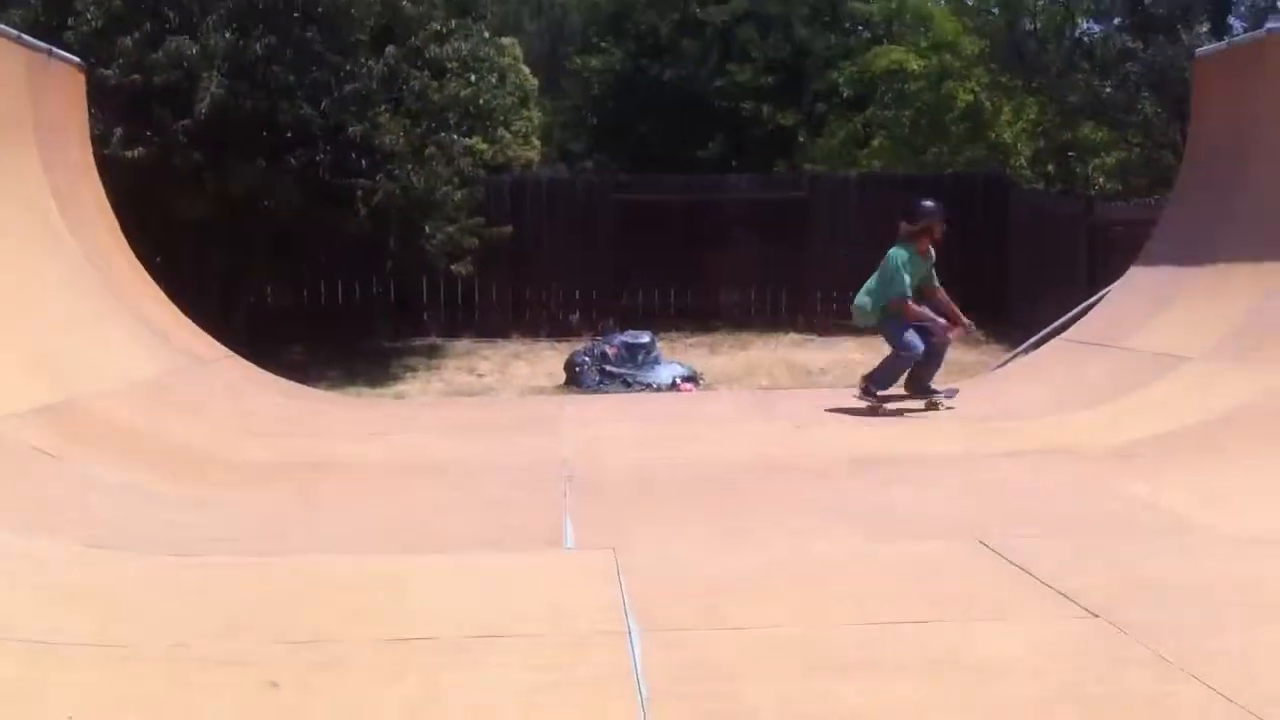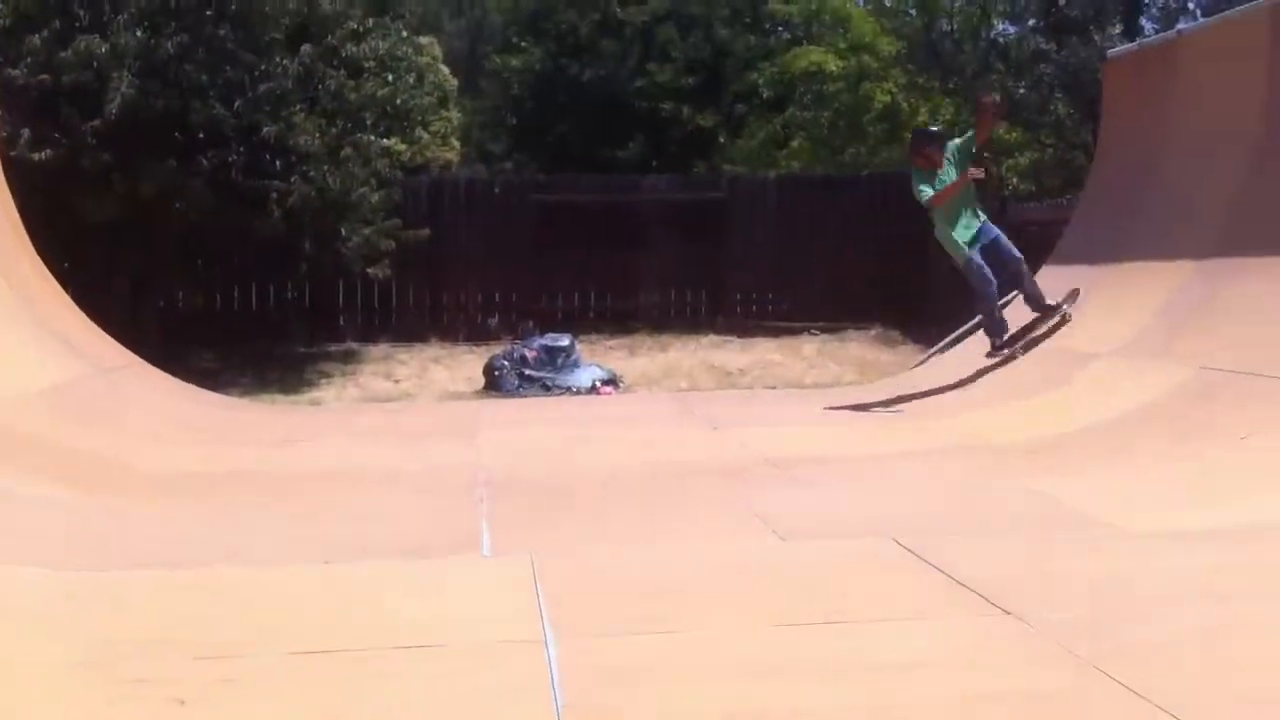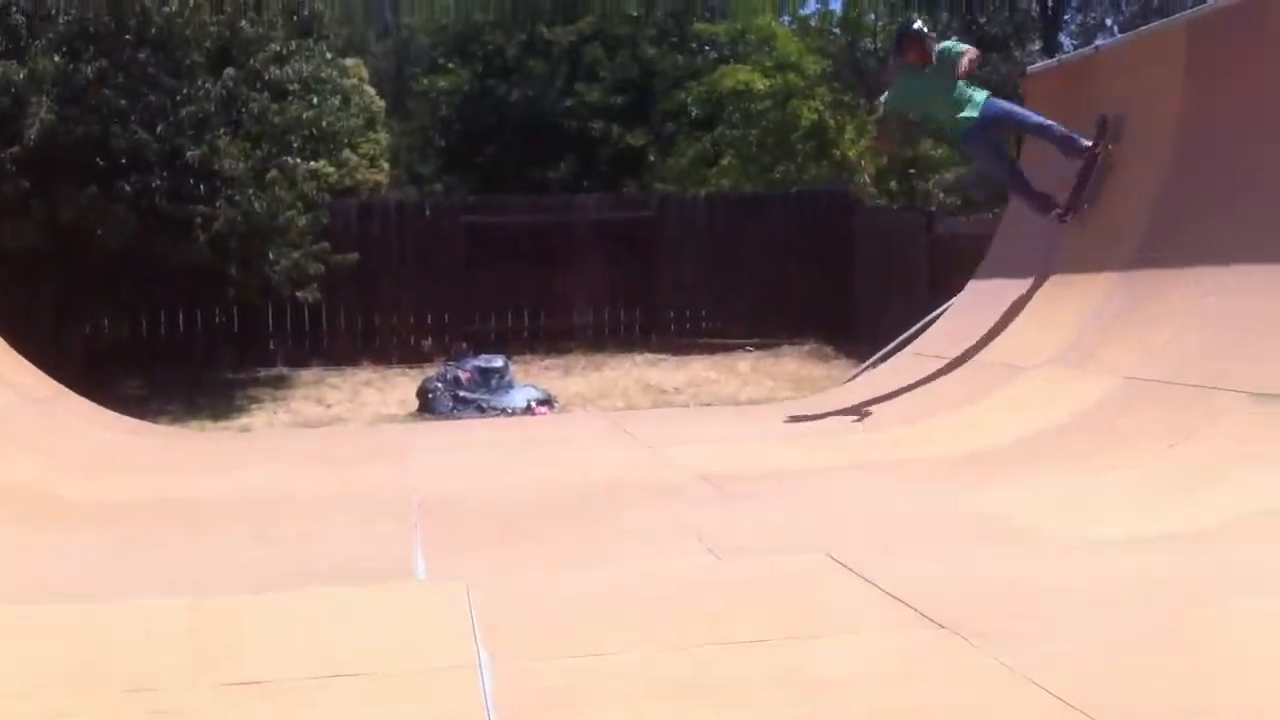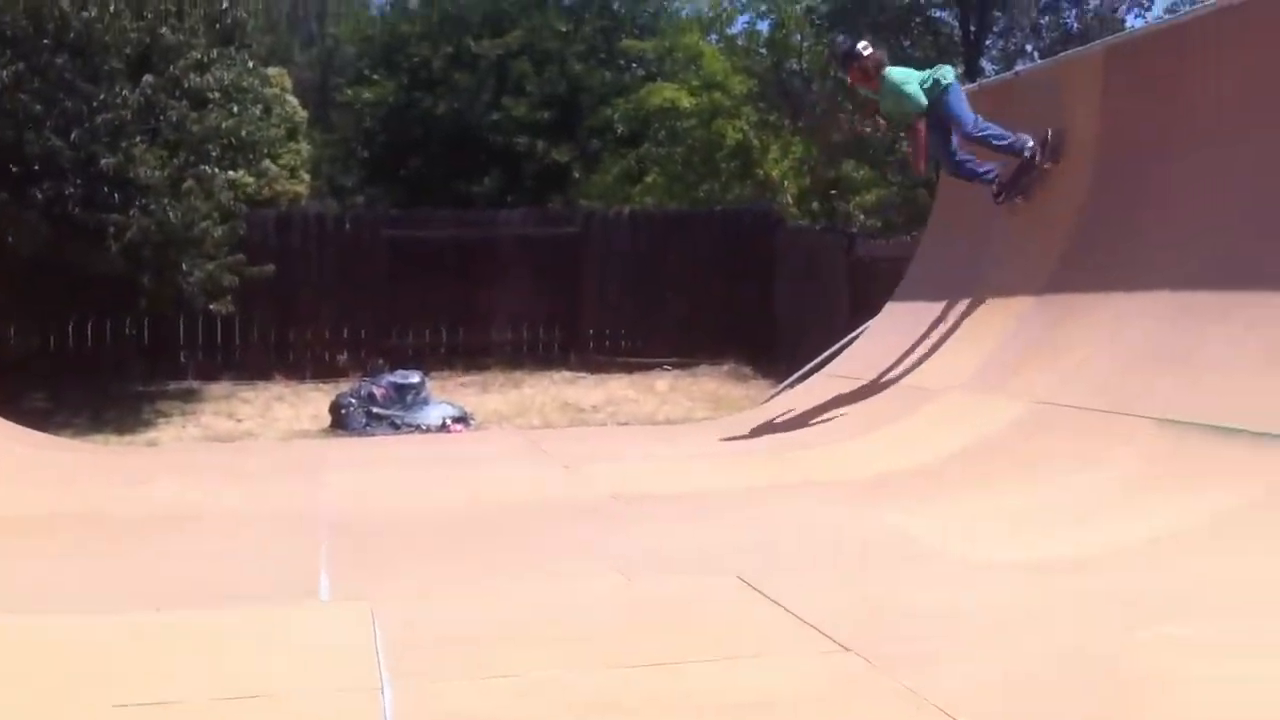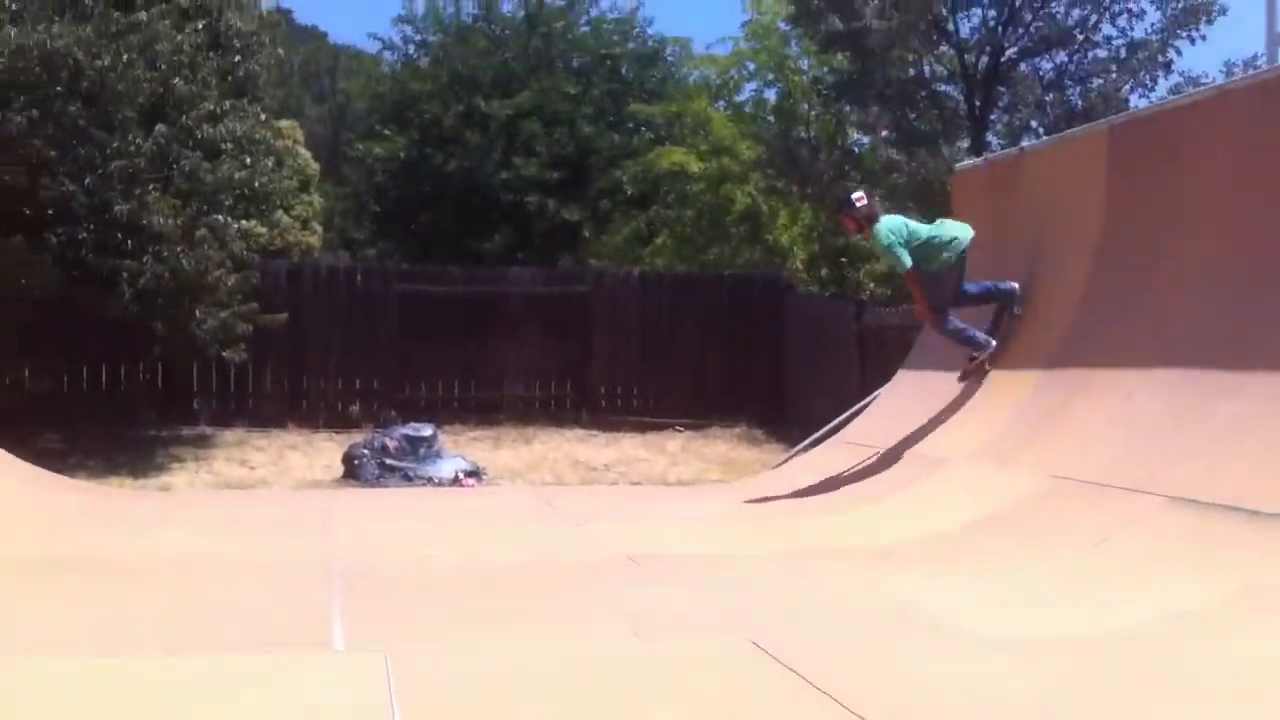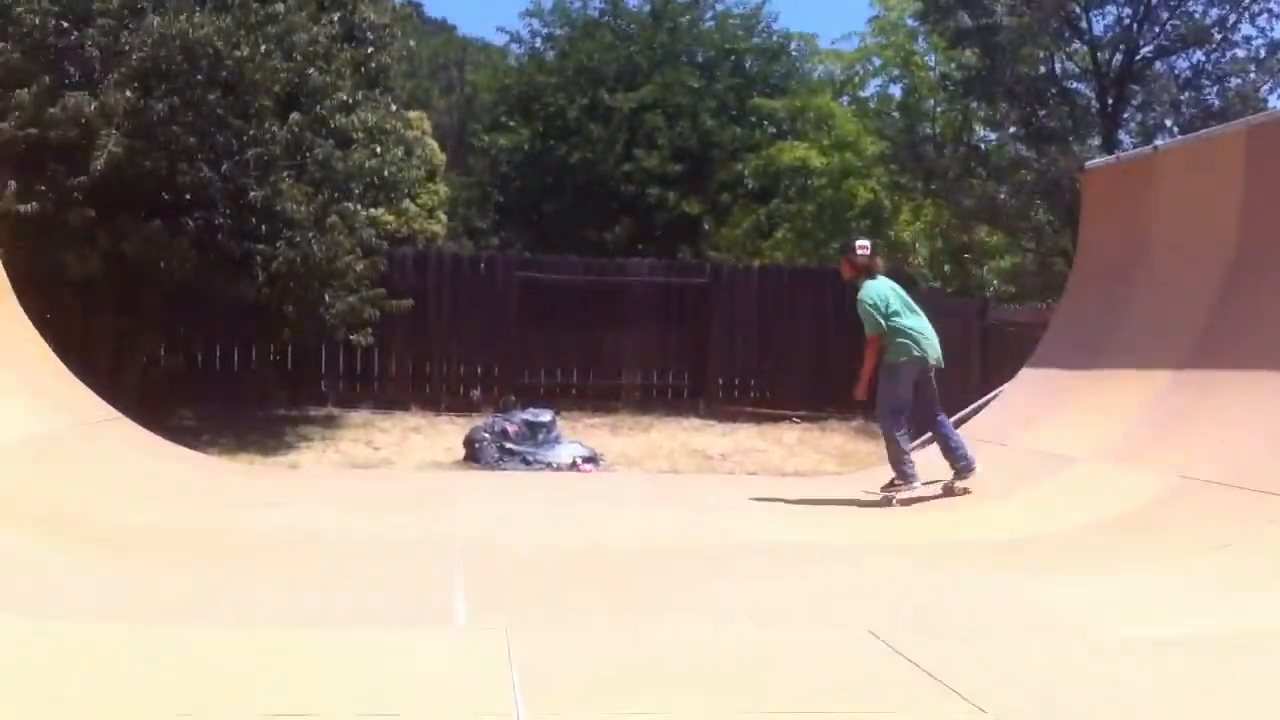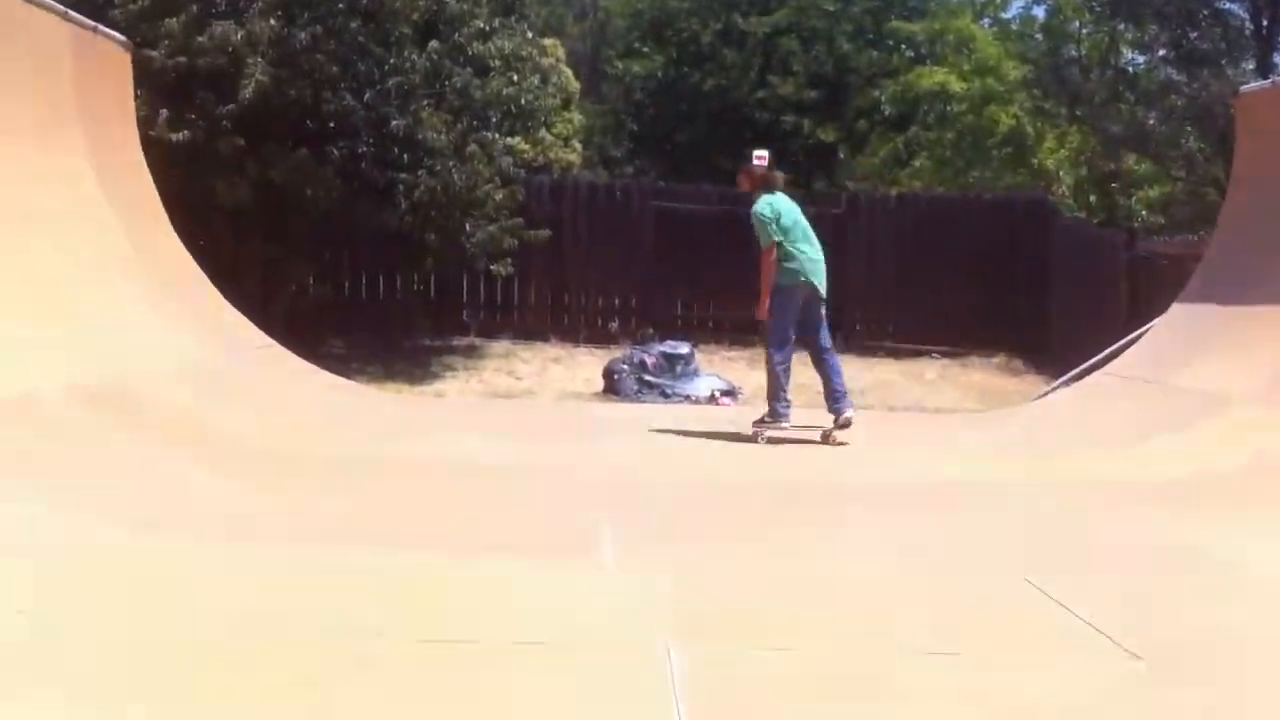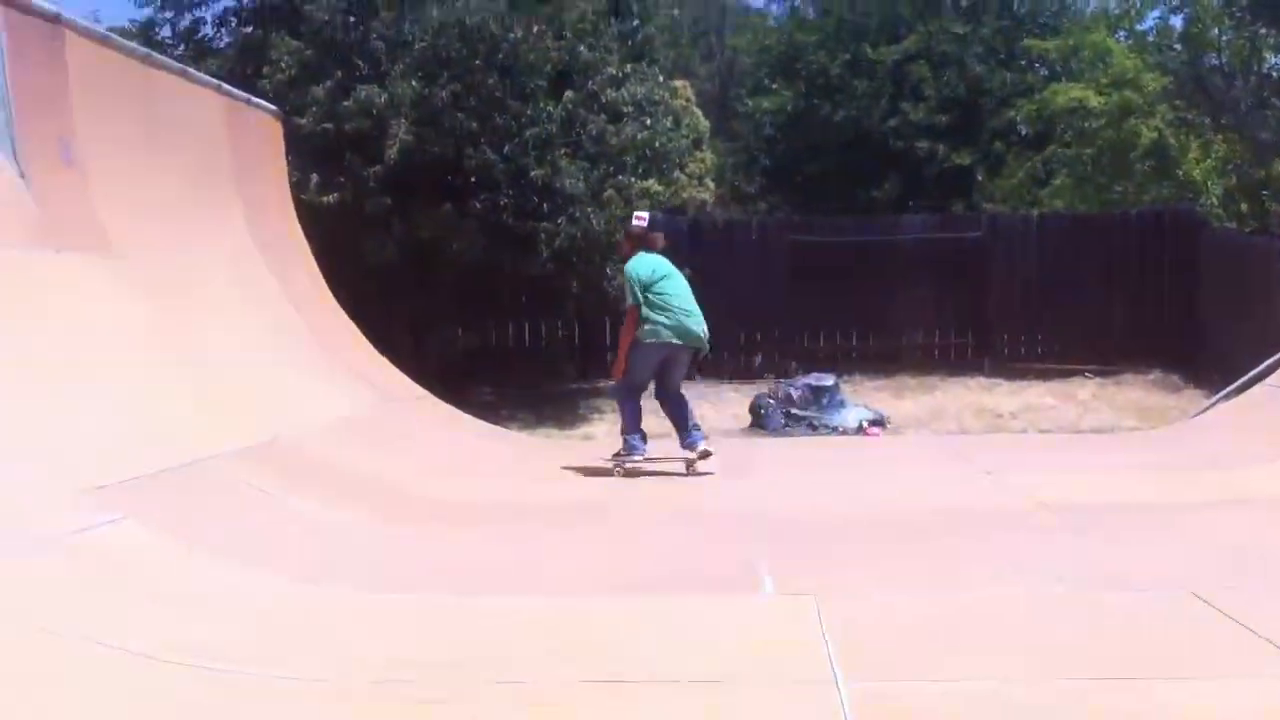
dt=0.3s
person 1, frame 1
left shoulder: (927, 253)
right shoulder: (901, 258)
left elbow: (935, 290)
right elbow: (905, 307)
left wrist: (958, 317)
right wrist: (940, 324)
left hip: (895, 308)
right hip: (875, 311)
left knee: (939, 339)
right knee: (912, 349)
left ankle: (918, 384)
right ankle: (871, 385)
person 1, frame 2
left shoulder: (951, 152)
right shoulder: (920, 179)
left elbow: (981, 134)
right elbow: (933, 203)
left wrist: (987, 111)
right wrist: (960, 182)
left hip: (978, 223)
right hip: (959, 237)
left knee: (1016, 261)
right knee: (987, 287)
left ankle: (1039, 303)
right ankle: (997, 334)
person 1, frame 3
left shoulder: (944, 51)
right shoulder: (902, 85)
left elbow: (972, 52)
right elbow: (887, 114)
left wrist: (965, 60)
right wrist: (884, 137)
left hip: (982, 106)
right hip: (965, 131)
left knee: (1033, 123)
right knee: (1005, 172)
left ankle: (1079, 147)
right ankle: (1048, 205)
person 1, frame 4
left shoulder: (896, 82)
right shoulder: (865, 85)
left elbow: (919, 121)
left wrist: (920, 157)
right wrist: (879, 115)
left hip: (940, 87)
right hip: (927, 110)
left knee: (970, 129)
right knee: (950, 160)
left ankle: (1023, 145)
right ankle: (991, 176)
person 1, frame 5
left shoulder: (883, 239)
right shoulder: (886, 221)
left elbow: (909, 274)
left wrist: (923, 307)
left hip: (946, 251)
right hip: (954, 239)
left knee: (934, 314)
right knee: (952, 295)
left ankle: (982, 346)
right ankle: (1005, 292)
person 1, frame 6
left shoulder: (865, 296)
right shoulder: (881, 282)
left elbow: (874, 341)
left wrist: (863, 381)
left hip: (905, 352)
right hip: (926, 346)
left knee: (889, 414)
right knee: (932, 412)
left ankle: (906, 475)
right ankle: (964, 464)
person 1, frame 7
left shoulder: (761, 208)
right shoulder: (782, 200)
left elbow: (770, 254)
left wrist: (764, 298)
left hip: (791, 280)
right hip: (814, 277)
left knee: (778, 348)
right knee: (821, 345)
left ankle: (778, 411)
right ankle: (841, 407)
person 1, frame 8
left shoulder: (633, 266)
right shoulder: (661, 262)
left elbow: (633, 315)
left wrist: (621, 358)
left hip: (658, 333)
right hip: (692, 334)
left knee: (627, 389)
right knee: (669, 392)
left ankle: (633, 445)
right ankle: (695, 440)
